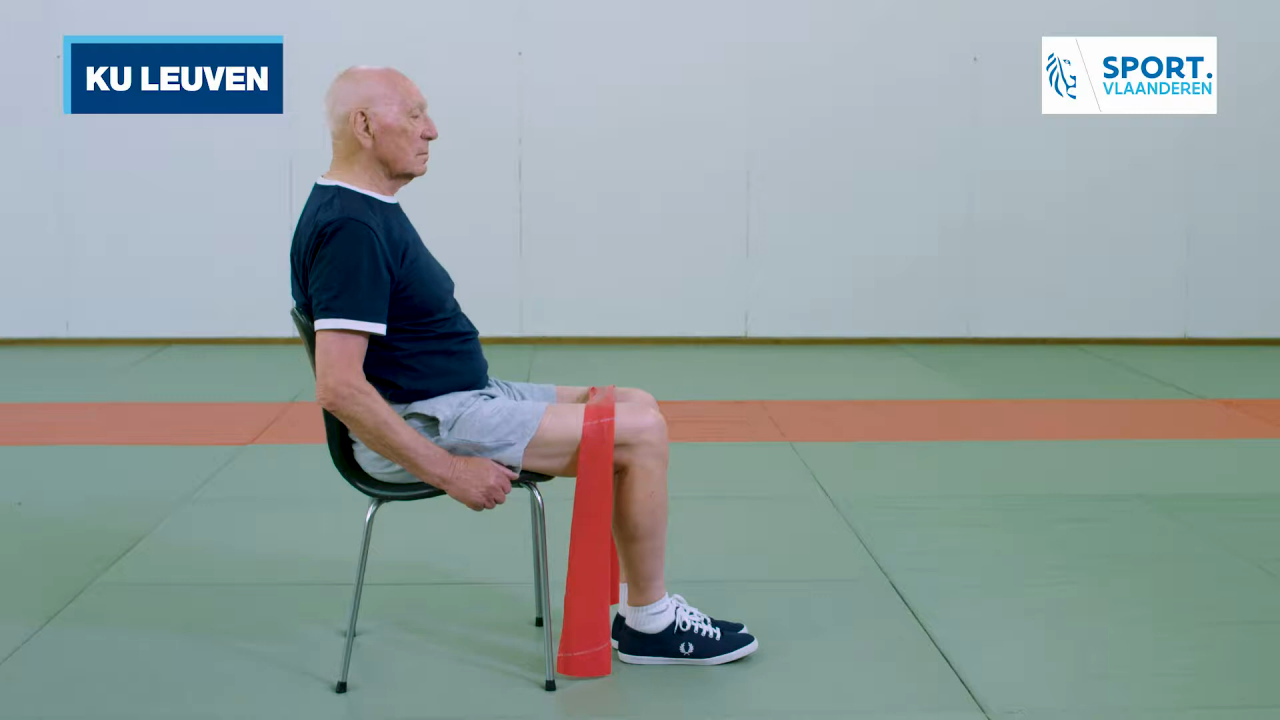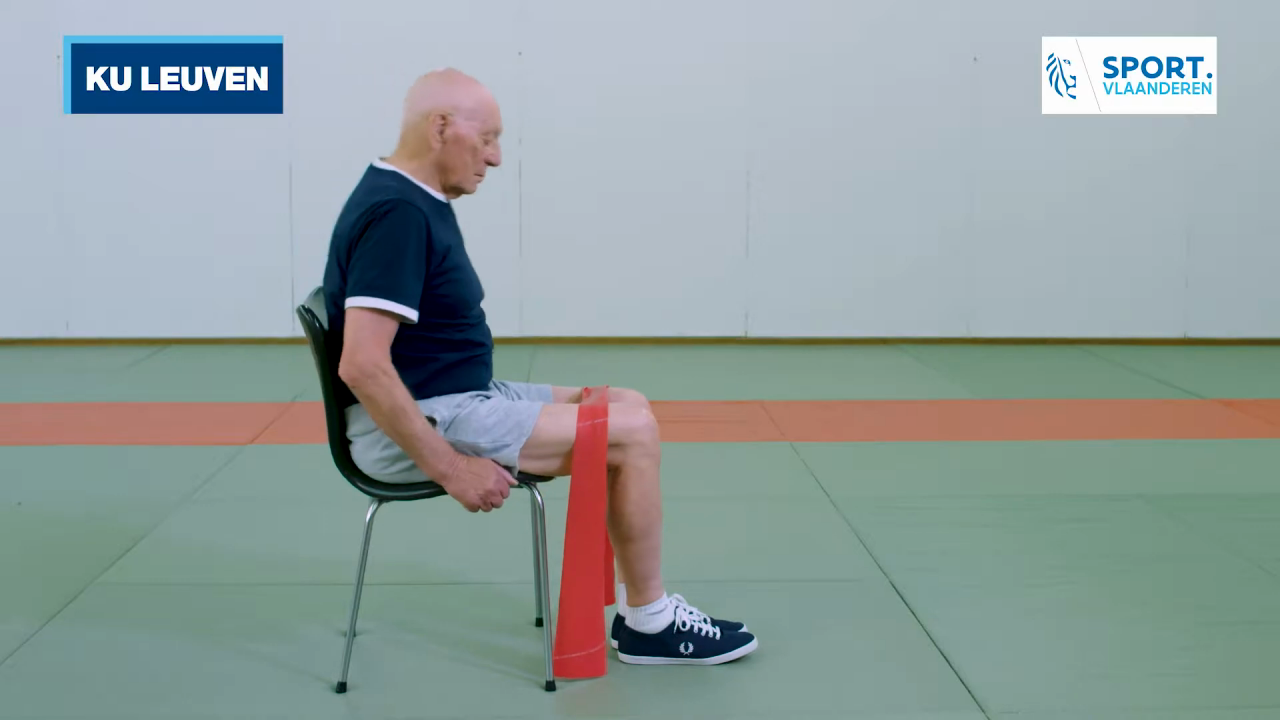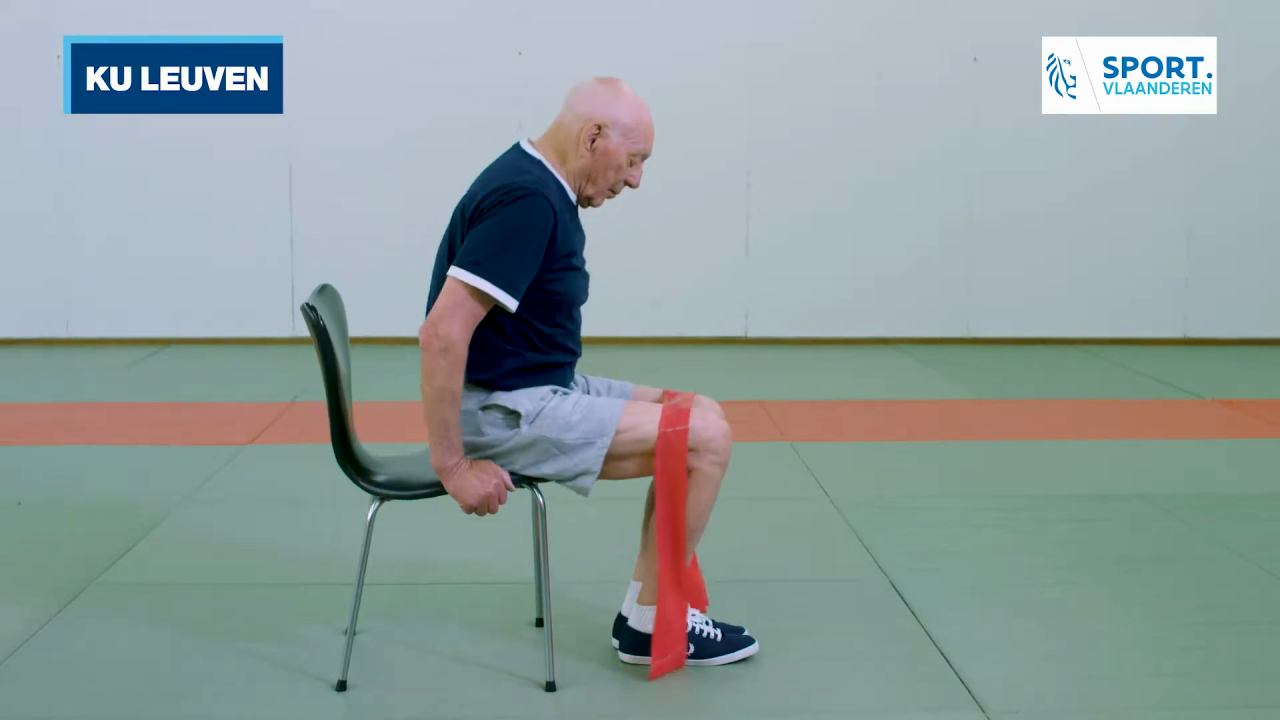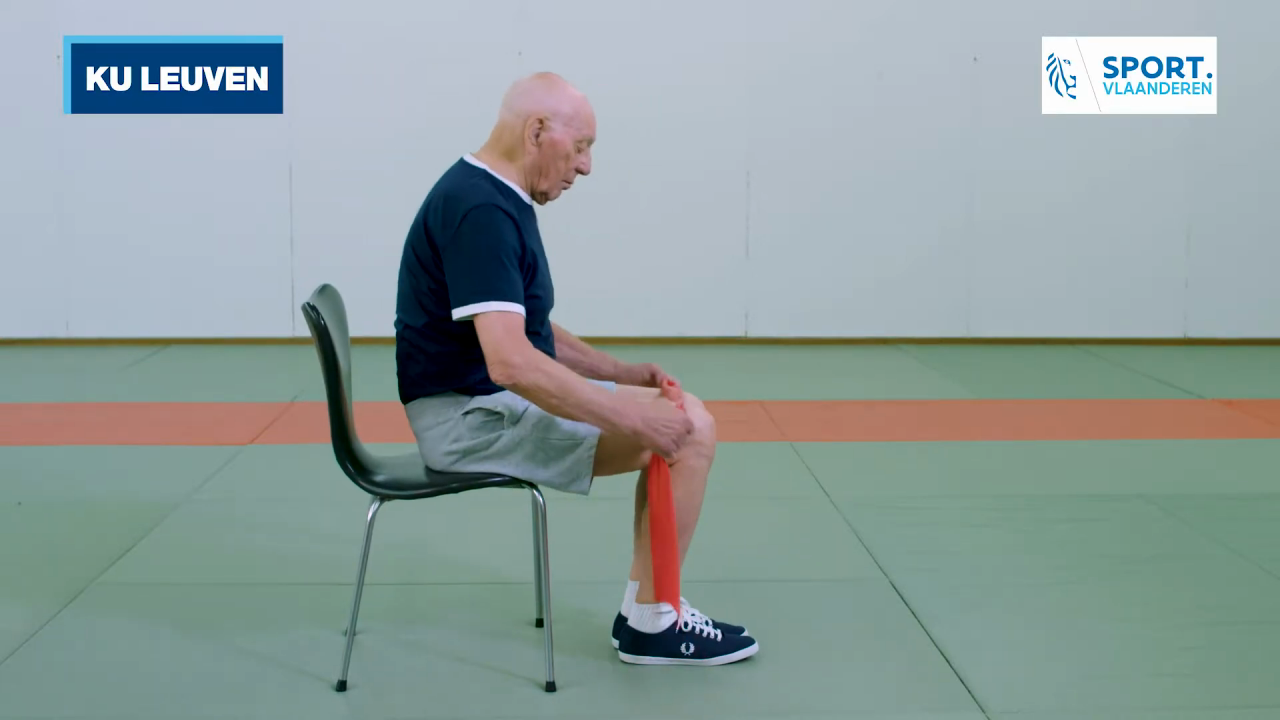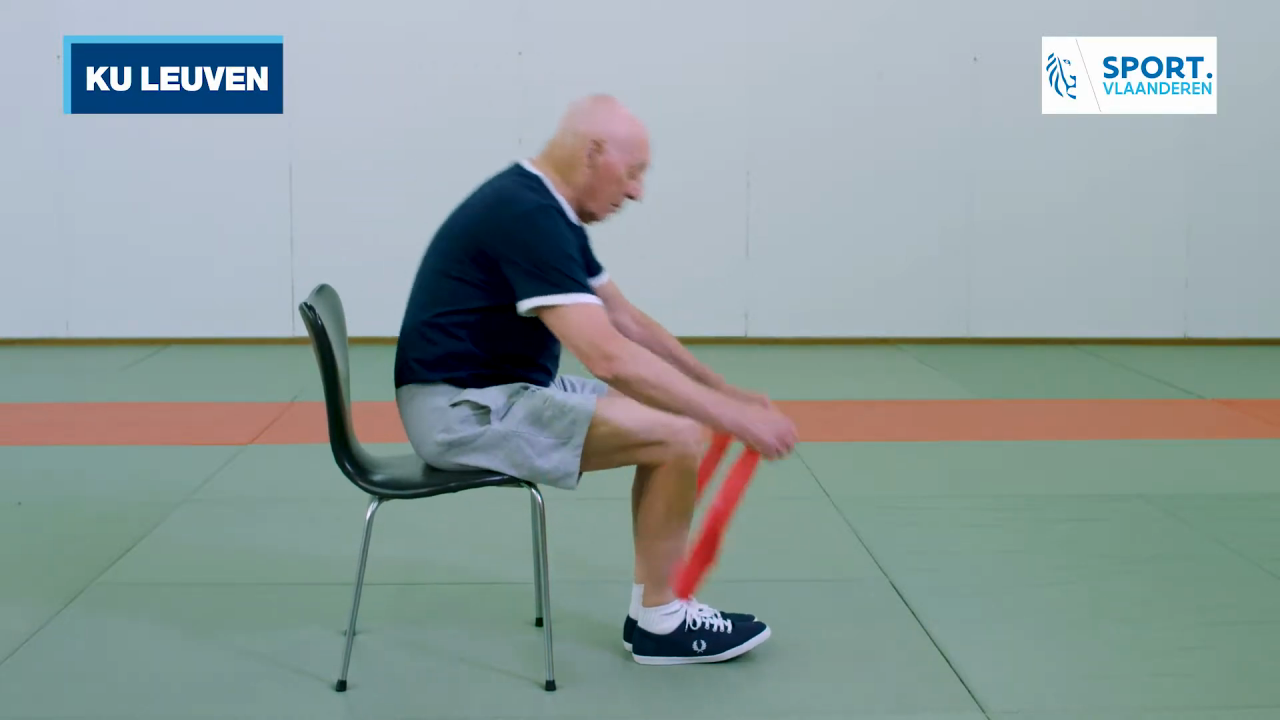
dt=1s
person 1, frame 1
left shoulder: (369, 208)
right shoulder: (348, 227)
right elbow: (339, 387)
right wrist: (447, 471)
left hip: (464, 398)
right hip: (427, 425)
left knee: (636, 409)
right knee: (641, 433)
left ankle: (643, 607)
right ankle: (650, 623)
person 1, frame 2
left shoulder: (415, 199)
right shoulder: (398, 212)
right elbow: (363, 364)
right wrist: (449, 467)
left hip: (458, 399)
right hip: (419, 423)
left knee: (628, 408)
right knee: (632, 434)
left ankle: (642, 608)
right ankle: (651, 623)
person 1, frame 3
left shoulder: (538, 186)
right shoulder: (528, 201)
right elbow: (442, 334)
right wrist: (451, 465)
left hip: (539, 390)
right hip: (502, 412)
left knee: (703, 418)
right knee: (705, 440)
left ankle: (648, 608)
right ankle: (653, 621)
person 1, frame 4
left shoulder: (492, 198)
right shoulder: (482, 212)
right elbow: (511, 361)
left wrist: (621, 376)
right wrist: (636, 418)
left hip: (495, 403)
right hip: (472, 418)
left knee: (687, 416)
right knee: (688, 435)
left ankle: (646, 609)
right ankle: (651, 622)
person 1, frame 5
left shoulder: (540, 206)
right shoulder: (526, 217)
left elbow: (623, 318)
right elbow: (609, 356)
left wrist: (717, 386)
right wrist: (734, 418)
left hip: (488, 393)
right hip: (464, 412)
left knee: (678, 420)
right knee: (674, 436)
left ankle: (655, 606)
right ankle: (661, 622)
